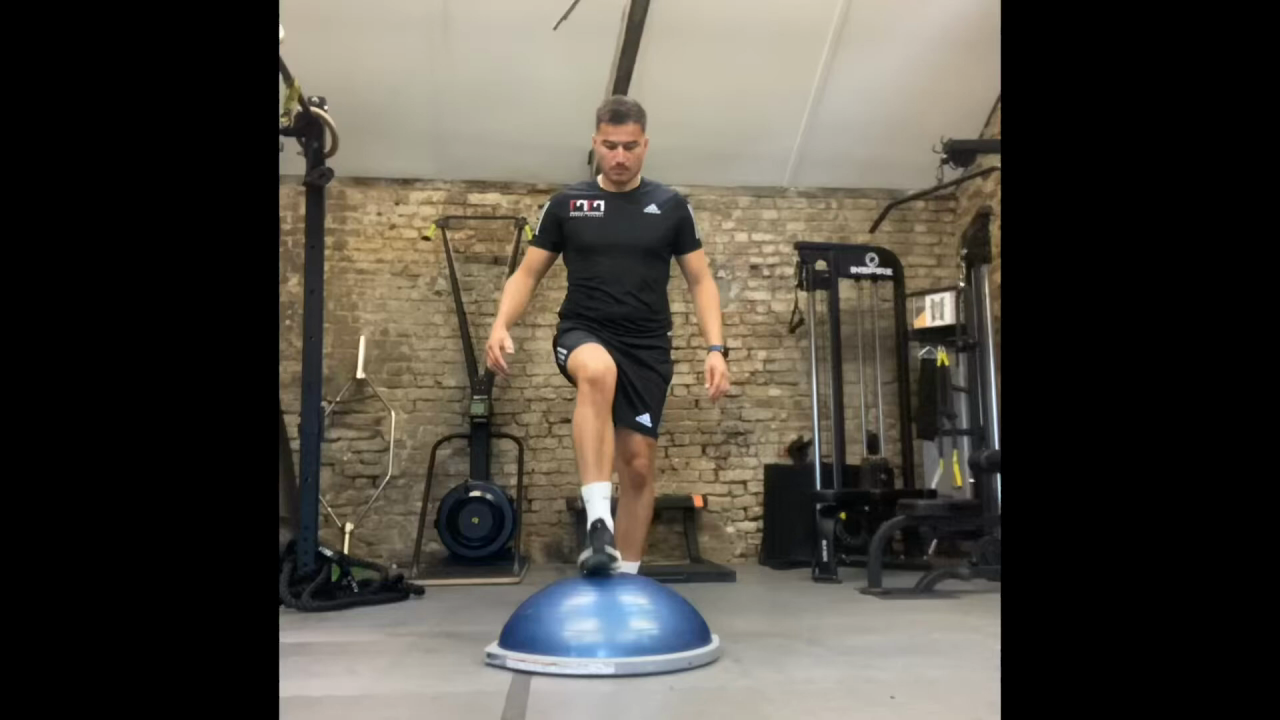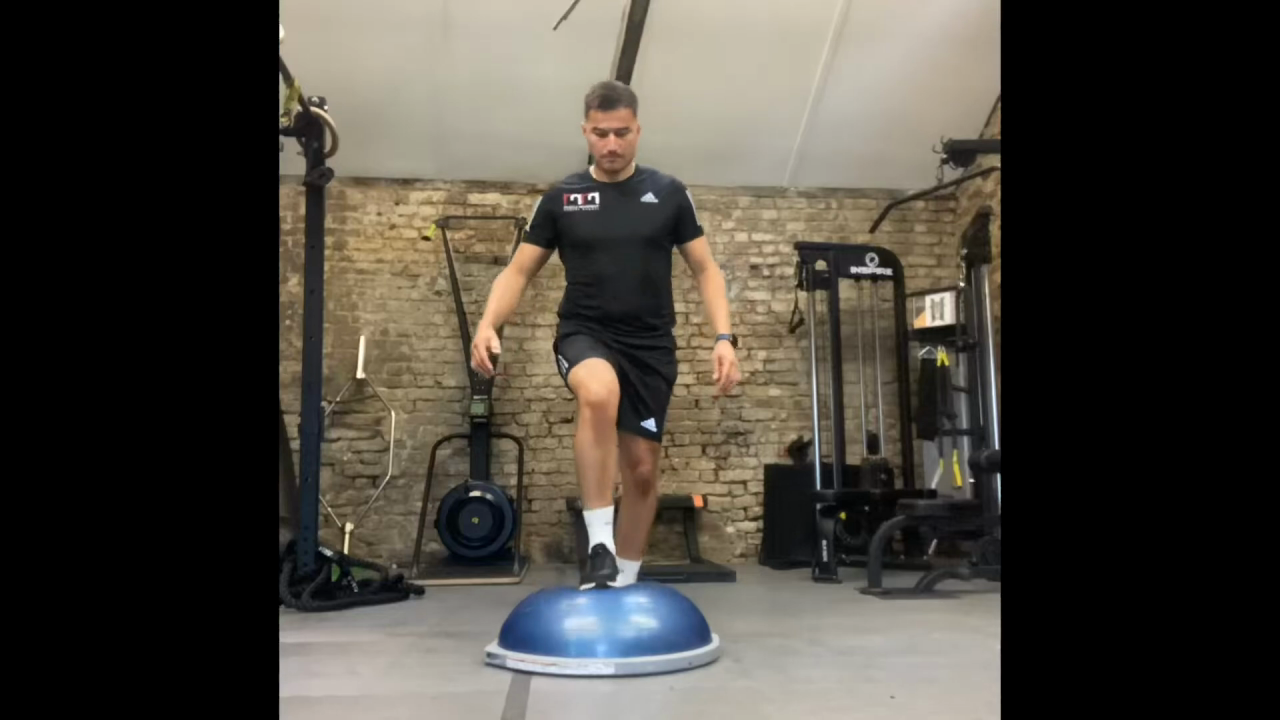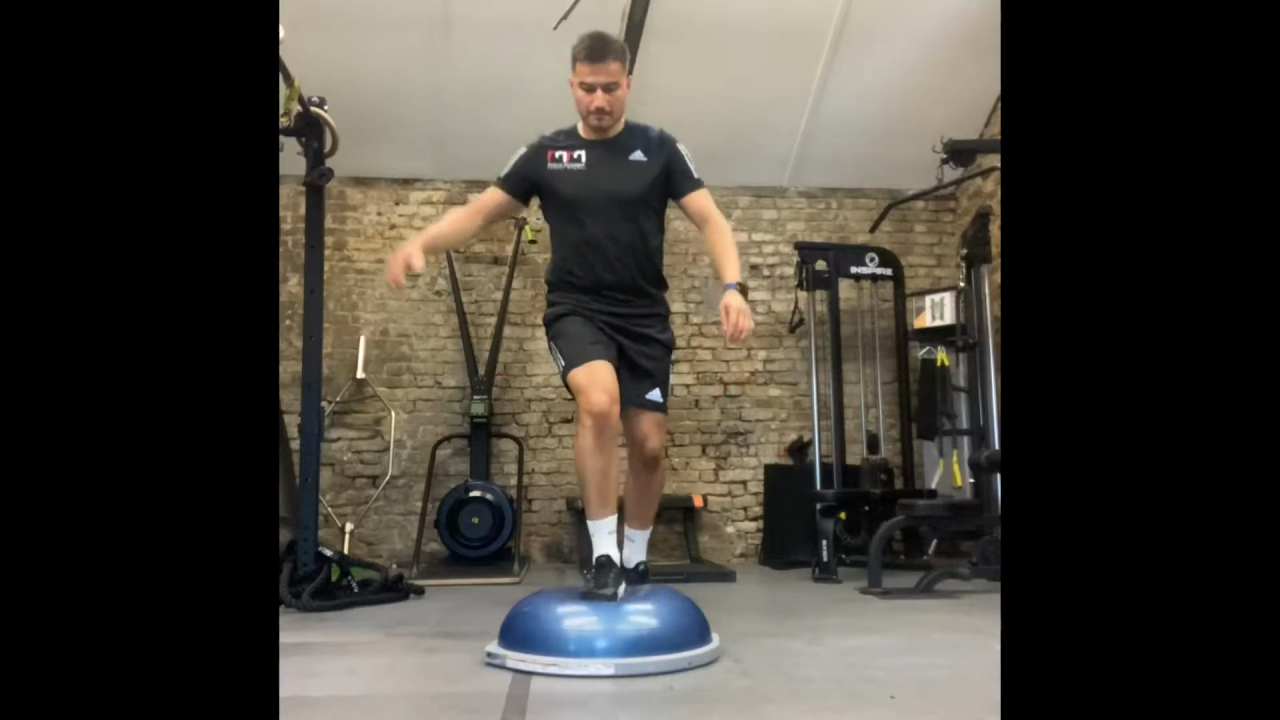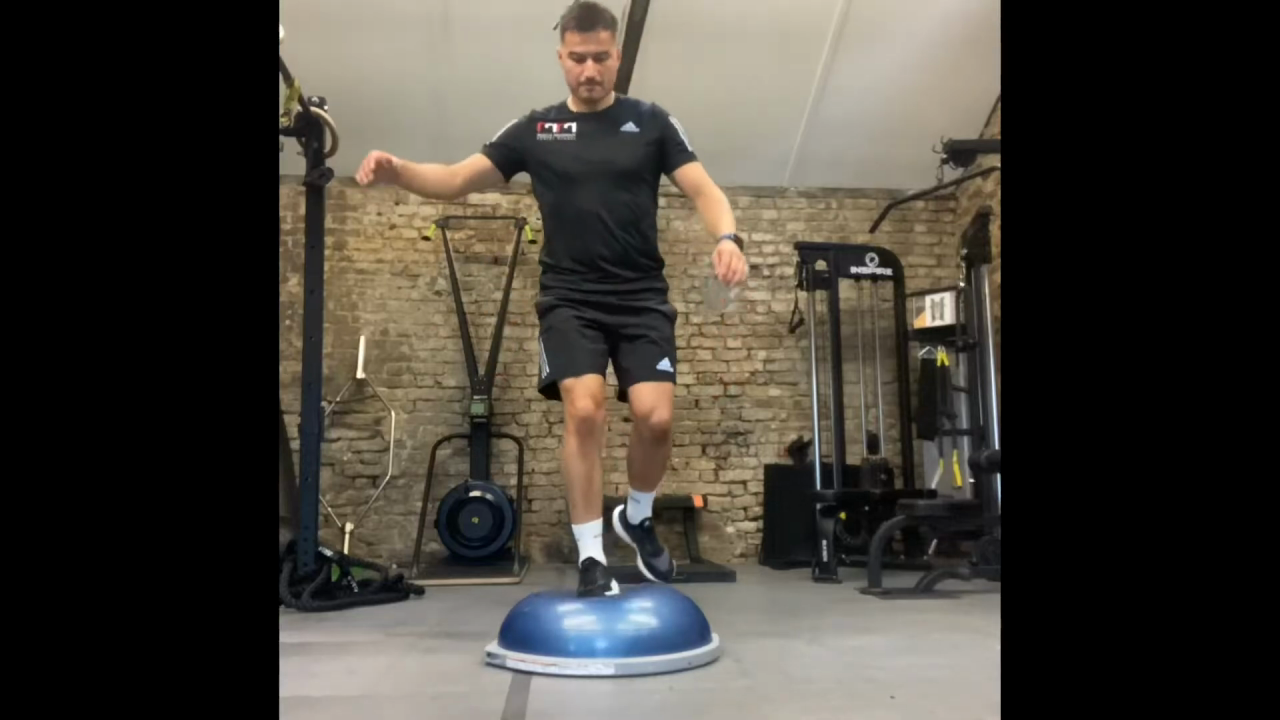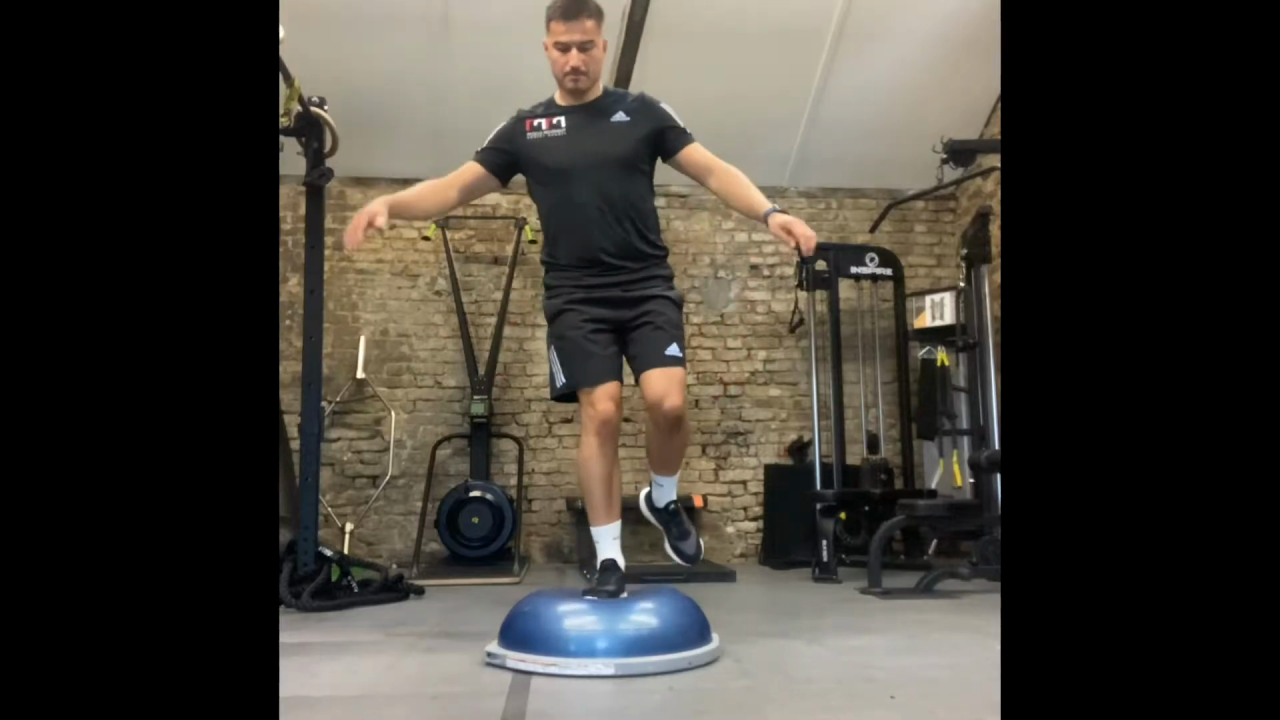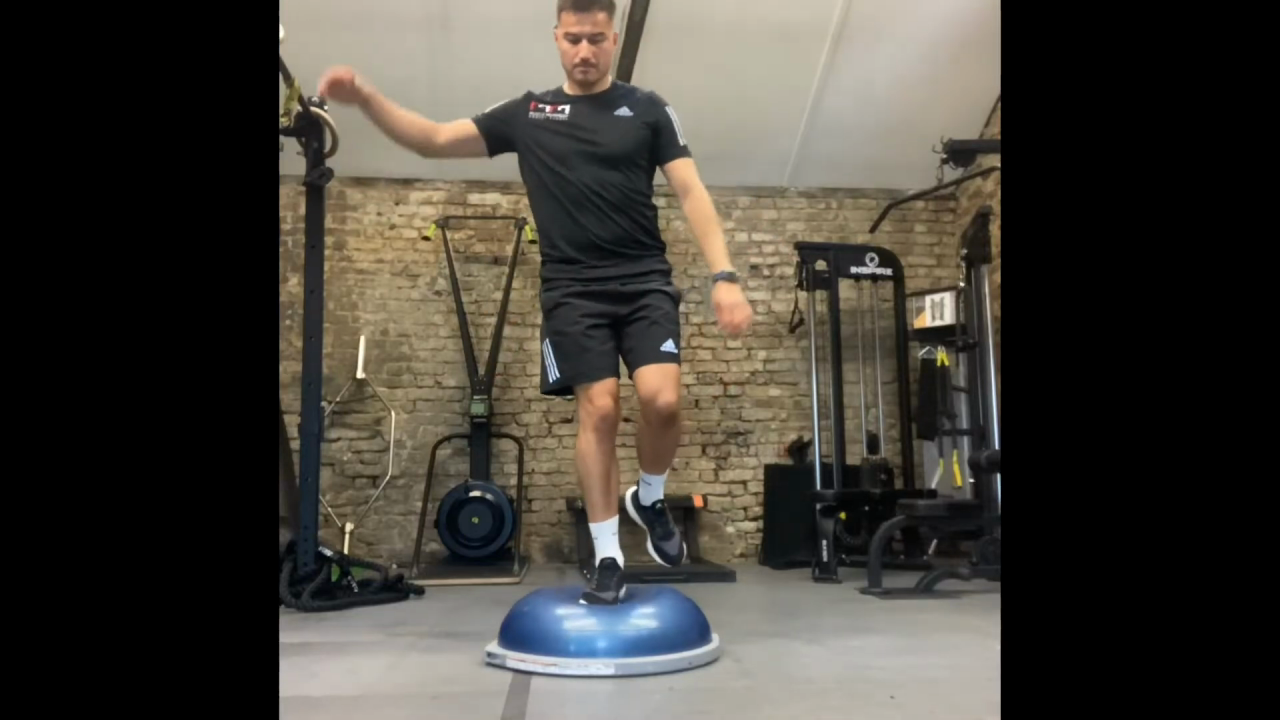
dt=0.3s
person 1, frame 1
left shoulder: (671, 205)
right shoulder: (566, 203)
left elbow: (700, 280)
right elbow: (528, 272)
left wrist: (715, 347)
right wrist: (501, 324)
left hip: (647, 346)
right hip: (584, 333)
left knee: (638, 464)
right knee: (599, 373)
left ankle: (627, 578)
right ankle: (598, 525)
person 1, frame 2
left shoulder: (668, 193)
right shoulder: (561, 198)
left elbow: (705, 268)
right elbow: (518, 271)
left wrist: (723, 337)
right wrist: (487, 323)
left hip: (651, 345)
right hip: (585, 334)
left knee: (642, 468)
right knee: (599, 394)
left ankle: (627, 581)
right ankle: (599, 548)
person 1, frame 3
left shoulder: (659, 148)
right shoulder: (544, 154)
left elbow: (710, 220)
right elbow: (477, 214)
left wrist: (733, 286)
right wrist: (421, 241)
left hip: (644, 316)
right hip: (576, 309)
left knee: (650, 442)
right knee: (599, 404)
left ankle: (635, 553)
right ankle: (605, 555)
person 1, frame 4
left shoulder: (651, 122)
right shoulder: (534, 130)
left elbow: (704, 190)
right elbow: (455, 180)
left wrist: (726, 237)
right wrist: (397, 169)
left hip: (642, 296)
right hip: (569, 297)
left knee: (656, 417)
right knee: (584, 412)
left ankle: (638, 517)
right ankle: (592, 558)
person 1, frame 5
left shoulder: (642, 111)
right shoulder: (525, 129)
left elbow: (712, 170)
right elbow: (454, 191)
left wrist: (771, 213)
right wrist: (389, 204)
left hip: (648, 286)
right hip: (578, 296)
left knee: (669, 401)
right knee: (601, 414)
left ankle: (663, 501)
right ankle: (608, 558)
person 1, frame 6
left shoulder: (647, 109)
right shoulder: (526, 113)
left elbow: (690, 192)
right elbow: (434, 140)
left wrist: (724, 275)
right wrist: (366, 98)
left hip: (644, 280)
right hip: (573, 287)
left knee: (662, 399)
right knee: (598, 409)
left ankle: (650, 500)
right ankle: (607, 557)
